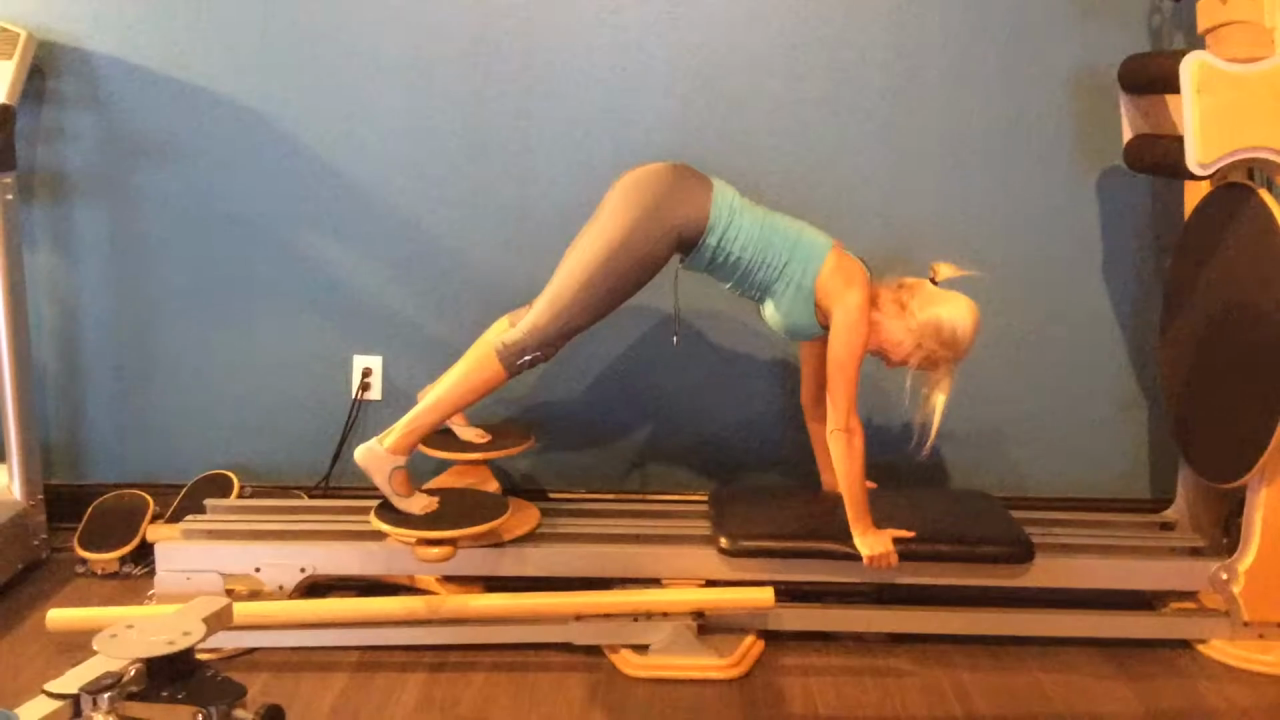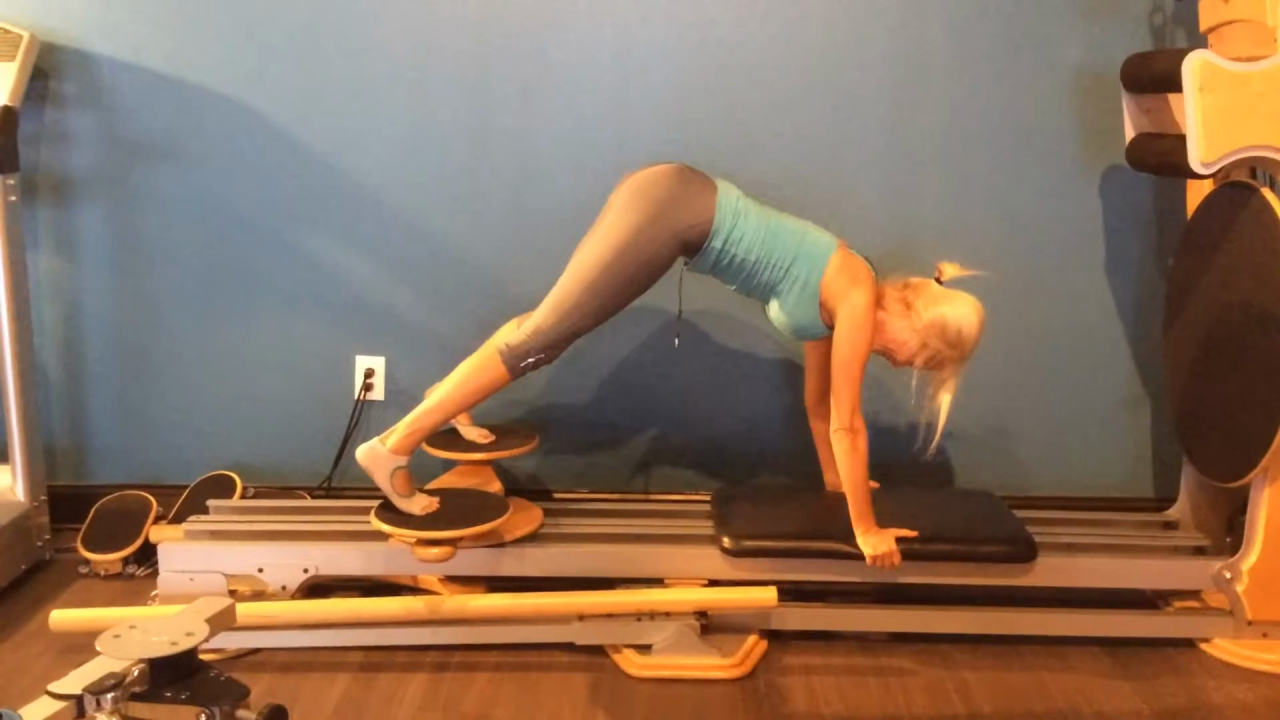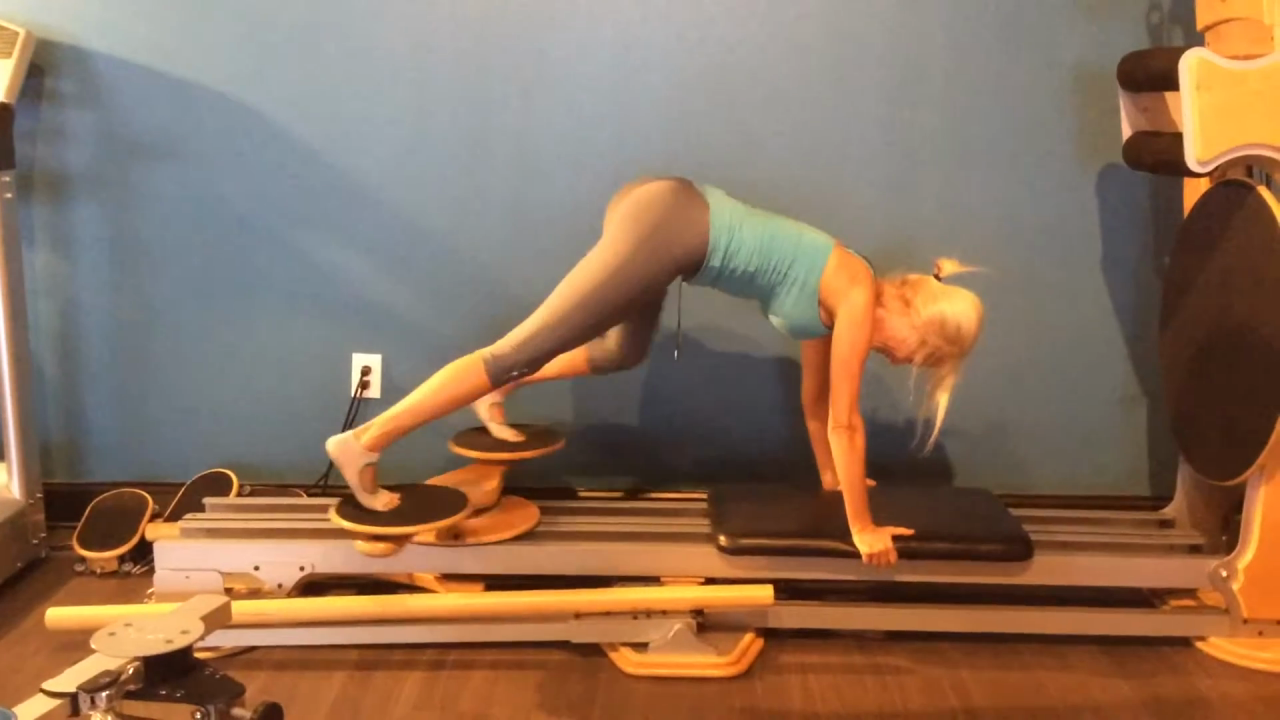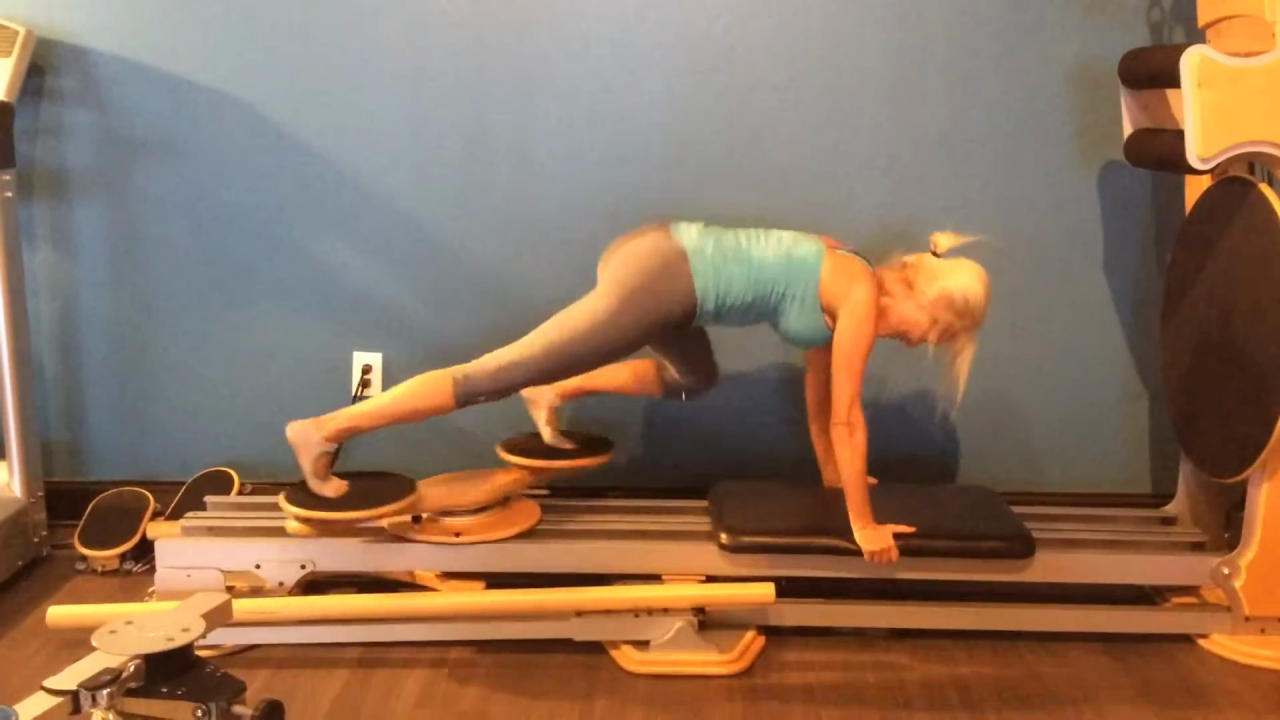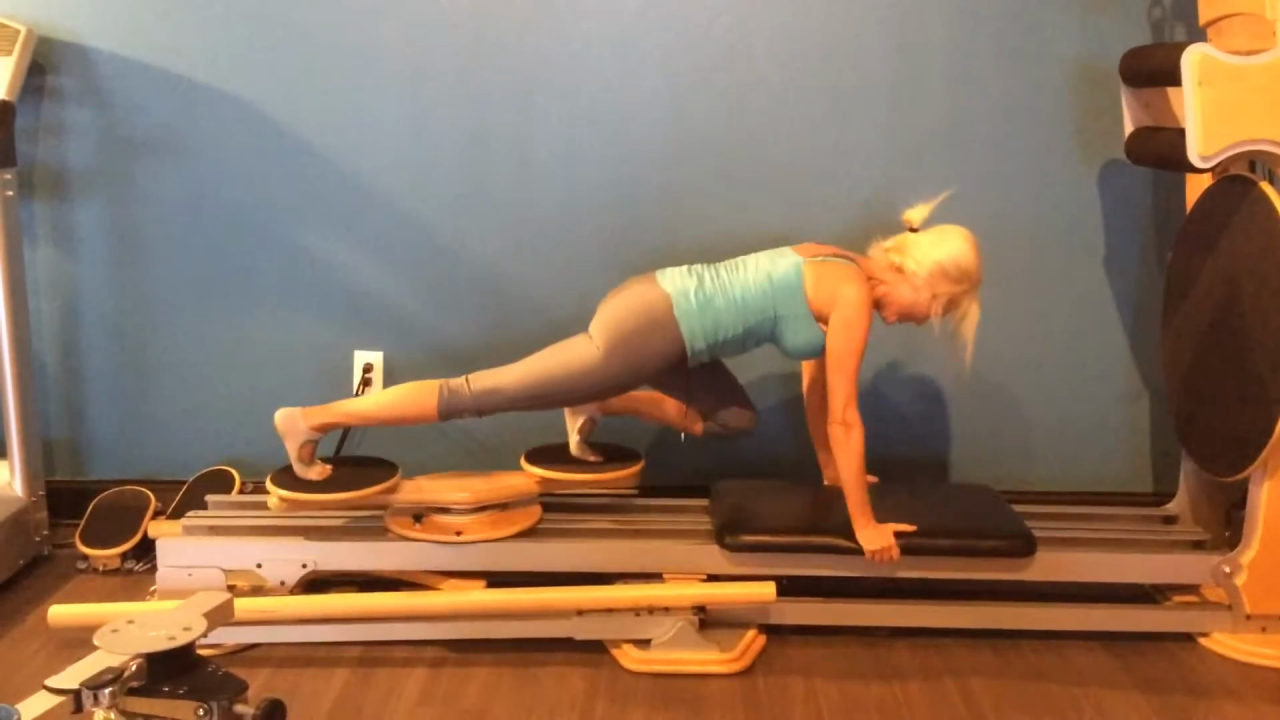
dt=0.4s
person 1, frame 1
left shoulder: (831, 303)
right shoulder: (853, 299)
left elbow: (815, 405)
right elbow: (842, 423)
left wrist: (833, 483)
right wrist: (863, 529)
left hip: (666, 203)
right hip: (666, 206)
left knee: (543, 313)
right knee: (539, 335)
left ankle: (442, 395)
right ankle: (392, 445)
person 1, frame 2
left shoulder: (834, 302)
right shoulder: (859, 299)
left elbow: (818, 404)
right elbow: (846, 424)
left wrist: (834, 482)
right wrist: (866, 529)
left hip: (669, 202)
right hip: (671, 208)
left knee: (552, 320)
right knee: (545, 338)
left ankle: (449, 395)
right ankle: (394, 446)
person 1, frame 3
left shoulder: (833, 301)
right shoulder: (860, 297)
left elbow: (815, 403)
right elbow: (844, 421)
left wrist: (832, 480)
right wrist: (862, 527)
left hip: (664, 213)
right hip: (667, 228)
left knee: (625, 349)
right knee: (526, 350)
left ankle: (492, 395)
right ankle: (364, 442)
person 1, frame 4
left shoulder: (841, 285)
right shoulder: (862, 294)
left elbow: (817, 398)
right elbow: (844, 420)
left wrist: (833, 477)
right wrist: (863, 525)
left hip: (659, 252)
right hip: (658, 278)
left knee: (695, 379)
right knee: (496, 374)
left ankle: (555, 390)
right ankle: (322, 431)
person 1, frame 5
left shoulder: (836, 268)
right shoulder: (853, 293)
left elbow: (814, 385)
right elbow: (844, 418)
left wrist: (832, 474)
right wrist: (864, 524)
left hip: (655, 303)
right hip: (644, 330)
left knee: (735, 419)
right knee: (479, 394)
left ankle: (597, 404)
right ankle: (309, 420)
